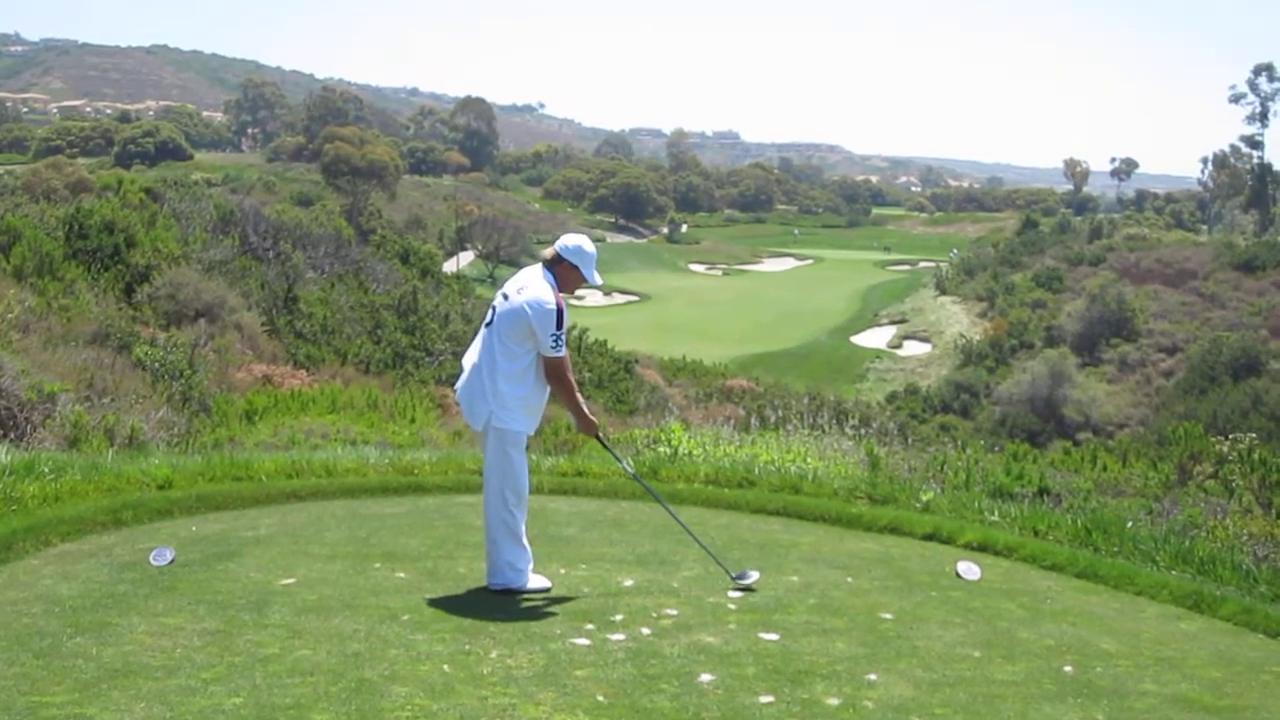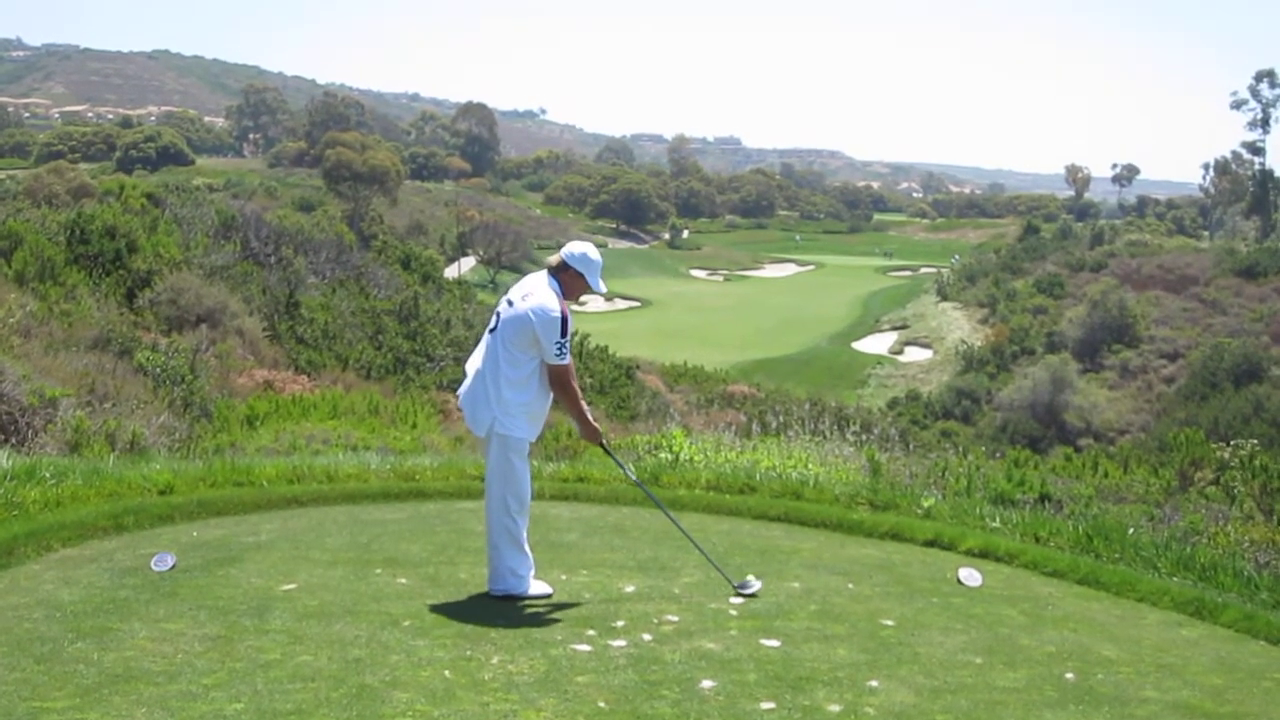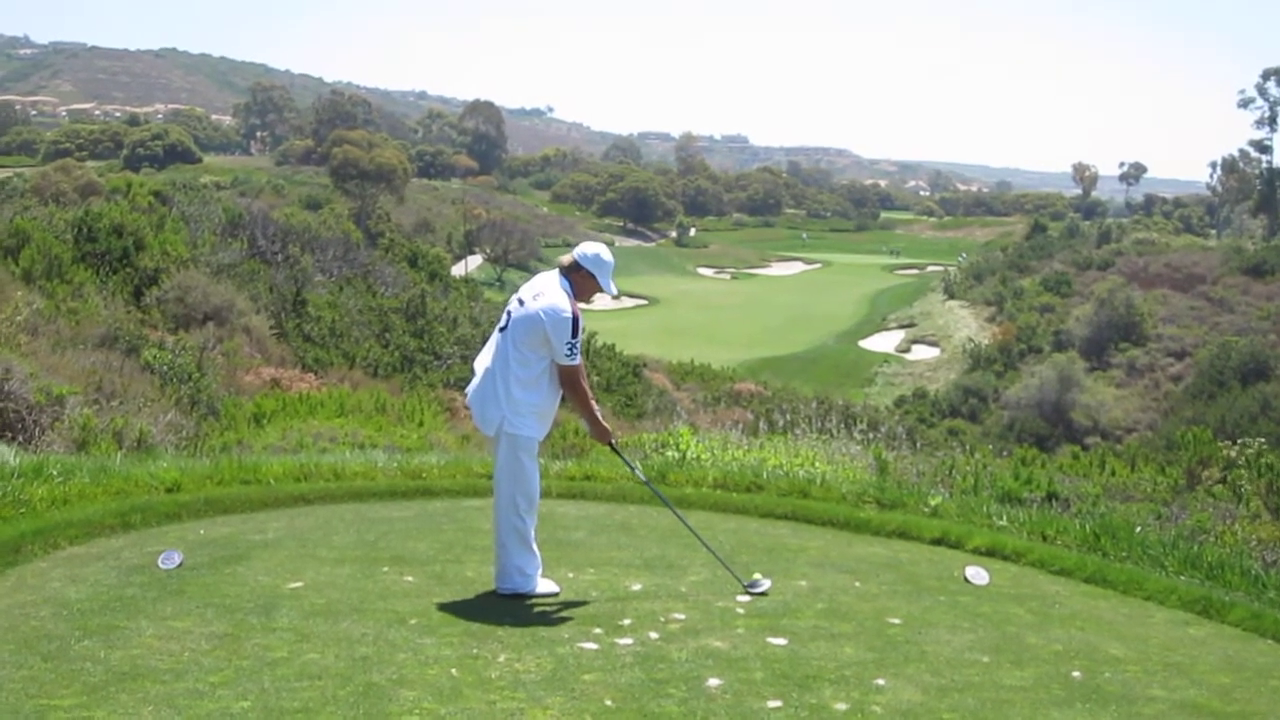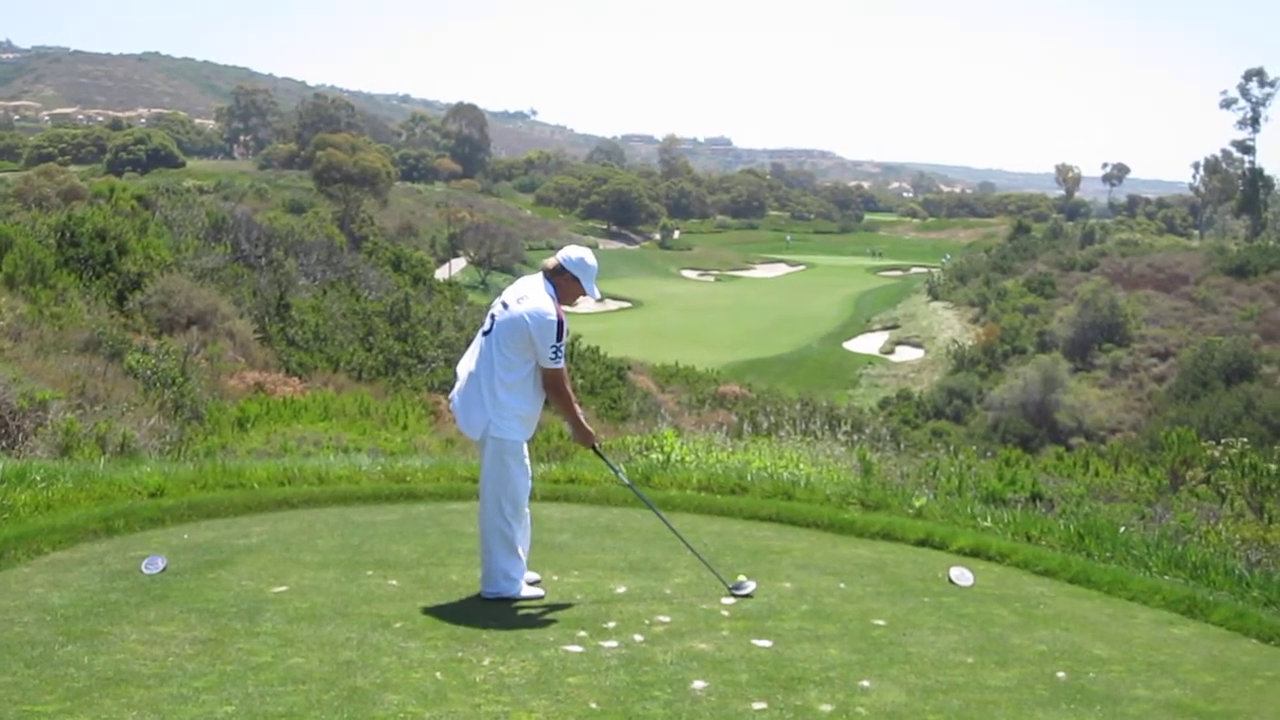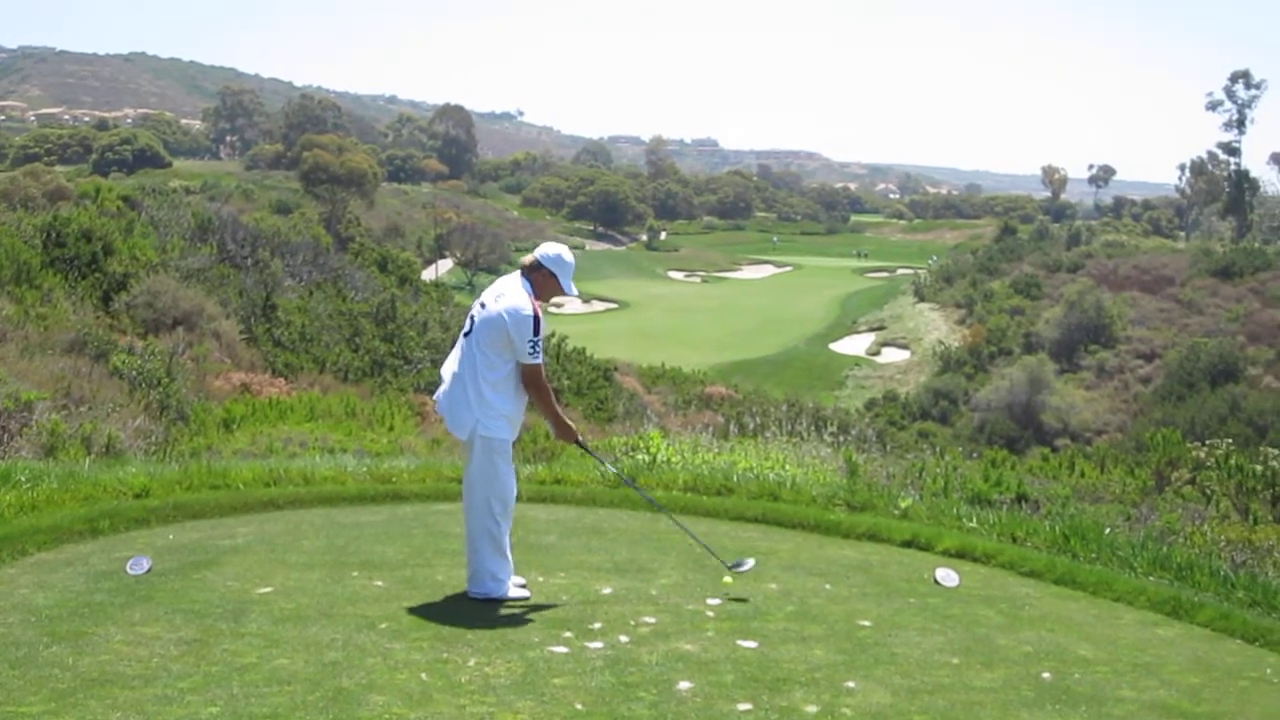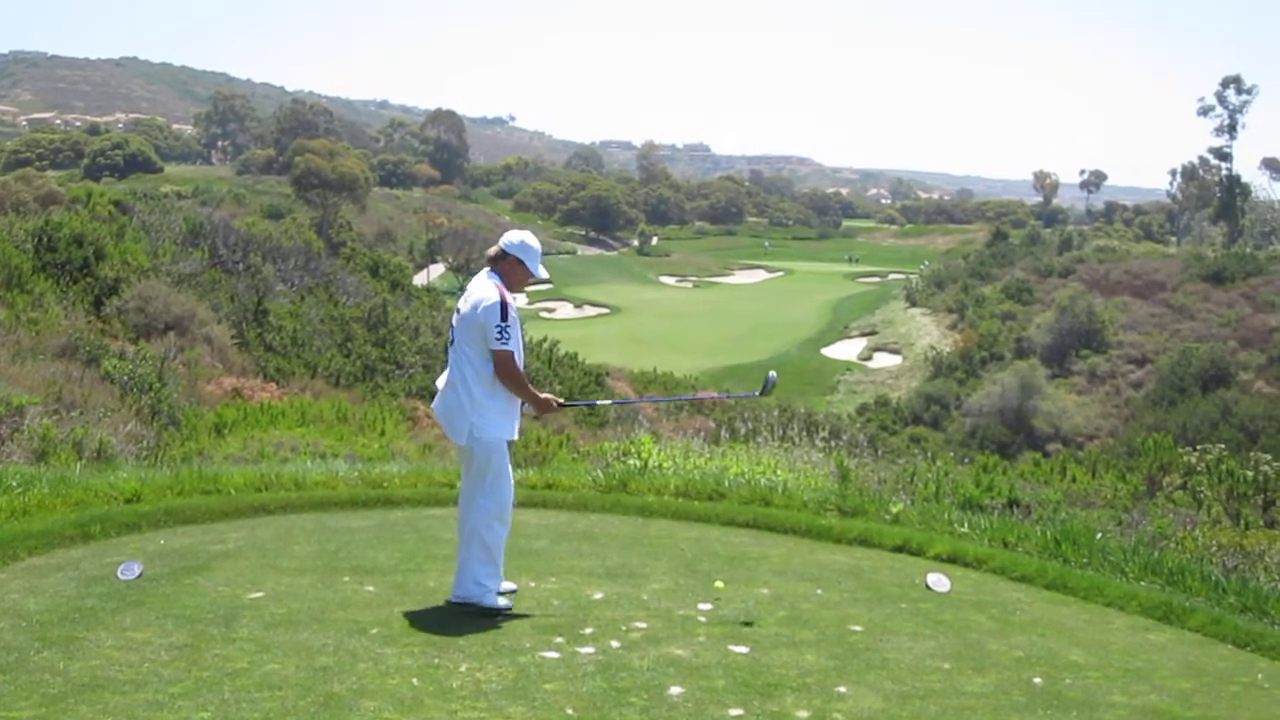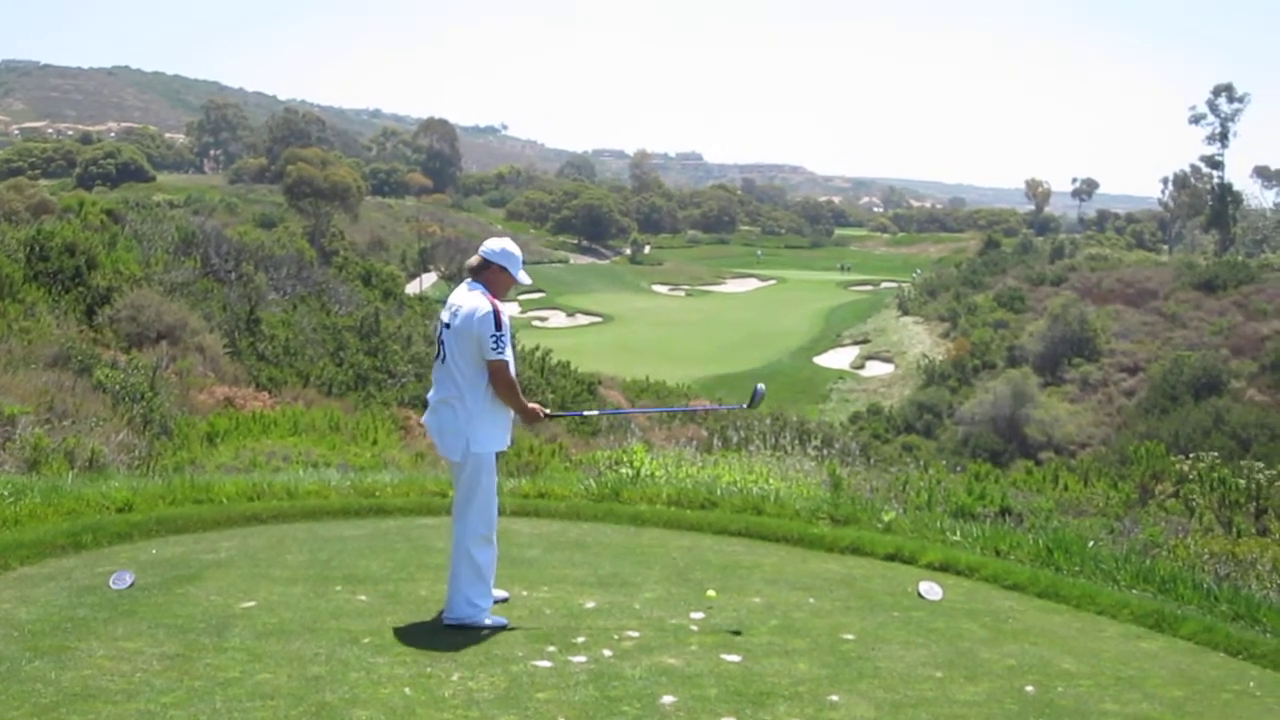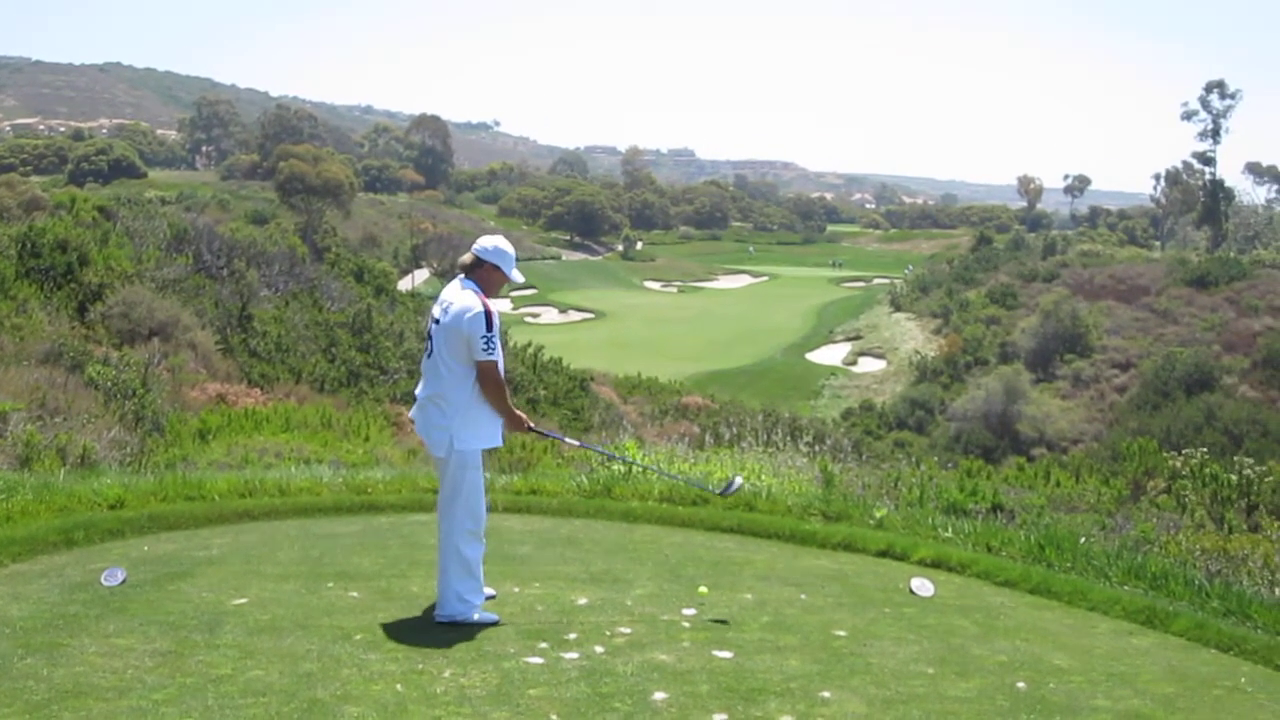
dt=0.3s
person 1, frame 1
left shoulder: (529, 277)
right shoulder: (547, 303)
left elbow: (557, 357)
right elbow: (555, 373)
left wrist: (577, 398)
right wrist: (580, 415)
left hip: (493, 393)
right hip: (501, 402)
left knee: (507, 489)
right knee: (508, 491)
left ankle: (510, 567)
right ankle: (510, 574)
person 1, frame 2
left shoulder: (534, 283)
right shoulder: (552, 311)
left elbow: (562, 364)
right elbow: (560, 380)
left wrist: (581, 405)
right wrist: (585, 423)
left hip: (496, 399)
right hip: (504, 408)
left knee: (508, 495)
right knee: (510, 497)
left ankle: (512, 572)
right ankle: (511, 580)
person 1, frame 3
left shoulder: (544, 282)
right shoulder: (563, 311)
left elbow: (572, 365)
right elbow: (570, 380)
left wrist: (591, 403)
right wrist: (595, 423)
left hip: (504, 396)
right hip: (513, 406)
left knee: (519, 491)
right knee: (518, 494)
left ankle: (519, 569)
right ankle: (518, 578)
person 1, frame 4
left shoulder: (527, 285)
right shoulder: (548, 315)
left elbow: (555, 368)
right elbow: (553, 384)
left wrist: (574, 407)
right wrist: (578, 426)
left hip: (491, 400)
right hip: (497, 409)
left knee: (514, 488)
right knee: (505, 497)
left ankle: (510, 568)
right ankle: (503, 582)
person 1, frame 5
left shoulder: (505, 285)
right shoulder: (525, 311)
right elbow: (532, 379)
left wrist: (550, 412)
right wrist: (558, 421)
left hip: (473, 402)
right hip: (484, 411)
left knee: (482, 492)
right knee: (495, 496)
left ankle: (487, 572)
right ankle: (490, 582)
person 1, frame 6
left shoulder: (481, 286)
right shoulder: (496, 300)
right elbow: (506, 369)
left wrist: (526, 397)
right wrist: (535, 399)
left hip: (470, 408)
right hip: (481, 414)
left knee: (479, 496)
right knee: (494, 499)
left ankle: (479, 578)
right ankle: (475, 586)
person 1, frame 7
left shoulder: (458, 298)
right shoulder: (488, 311)
right elbow: (500, 379)
left wrist: (516, 407)
right wrist: (525, 409)
left hip: (457, 418)
right hip: (471, 427)
left knee: (473, 511)
right knee: (476, 517)
left ankle: (474, 589)
right ankle: (466, 608)
person 1, frame 8
left shoulder: (451, 294)
right shoulder: (479, 310)
right elbow: (489, 379)
left wrist: (503, 413)
right wrist: (511, 415)
left hip: (443, 415)
right hip: (458, 425)
left knee: (459, 509)
right knee: (464, 514)
left ankle: (463, 585)
right ankle: (456, 604)
